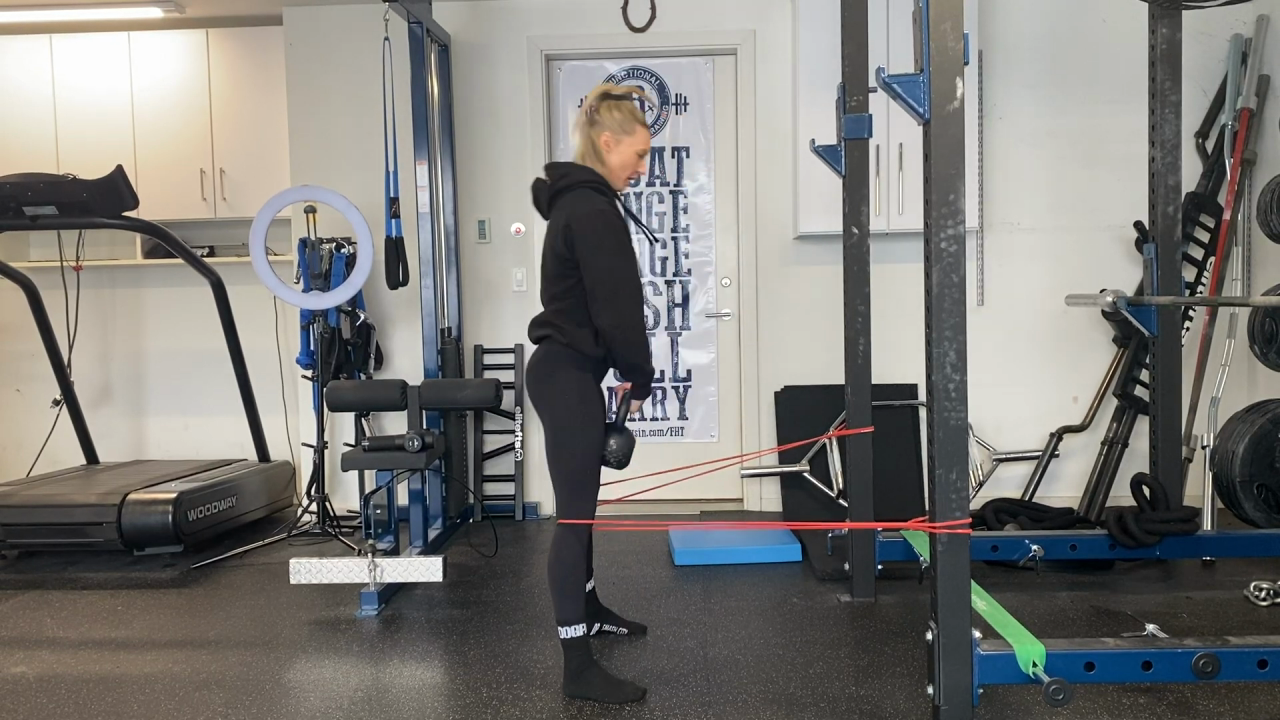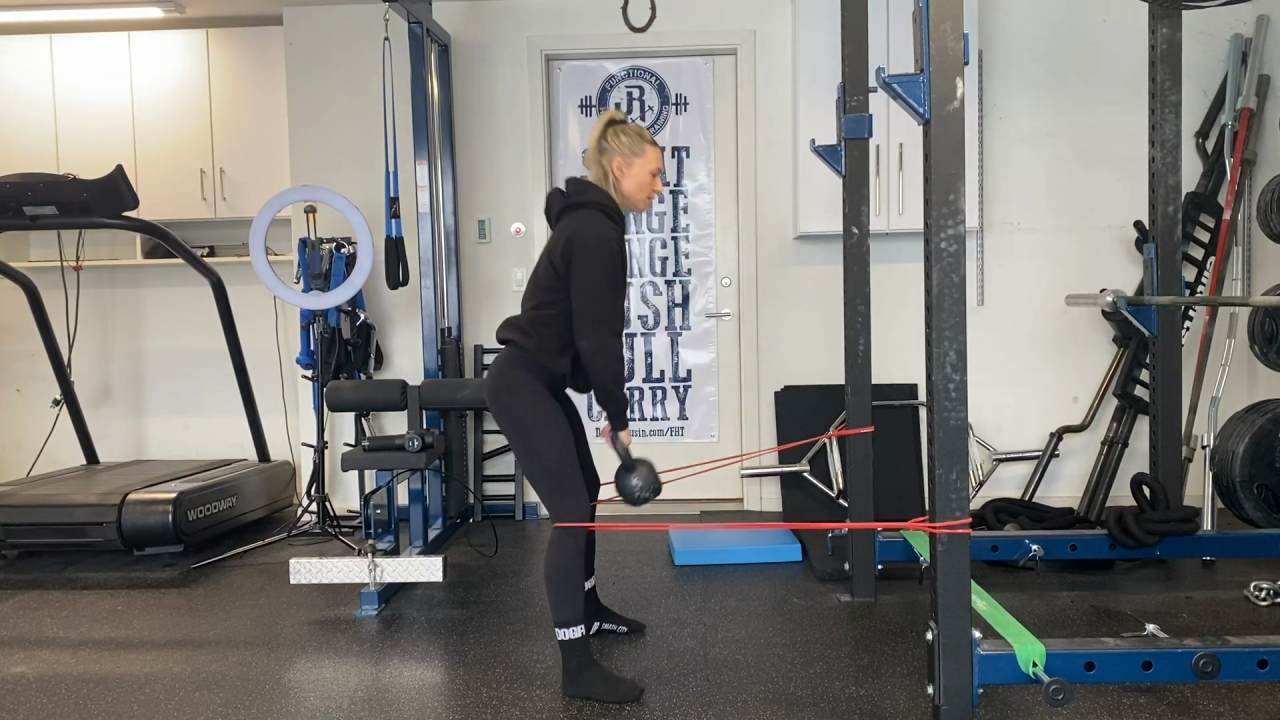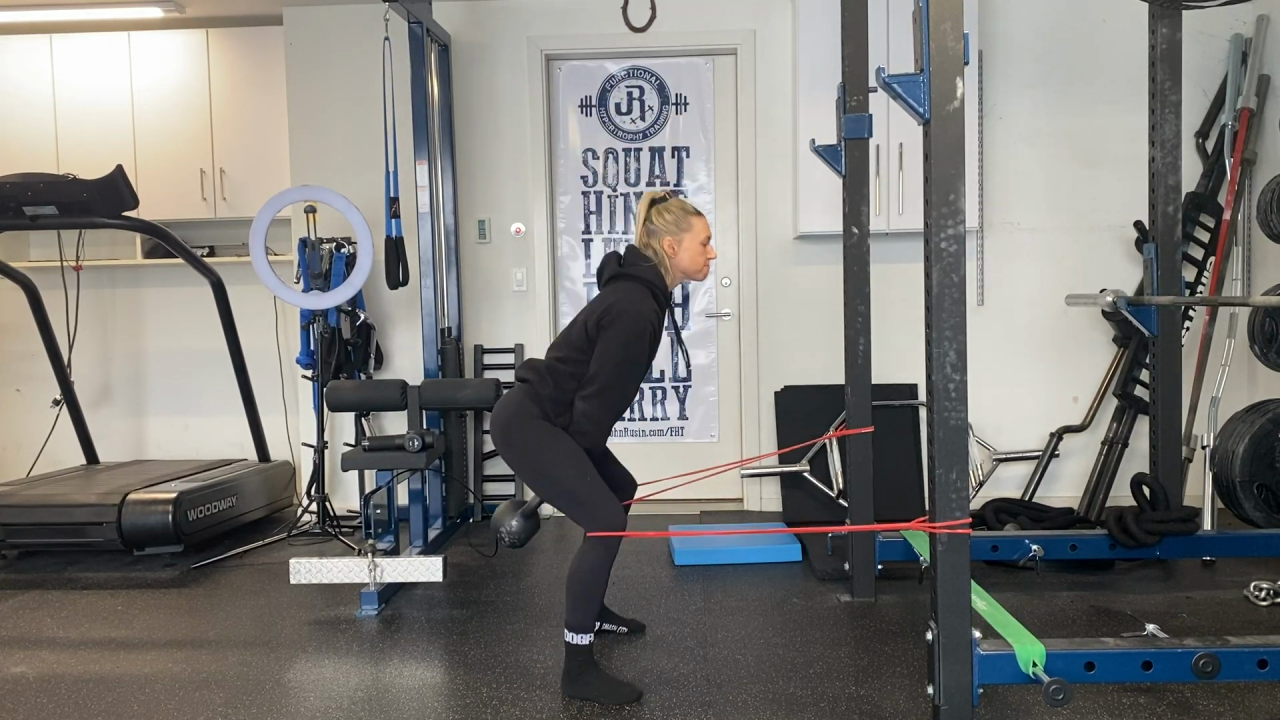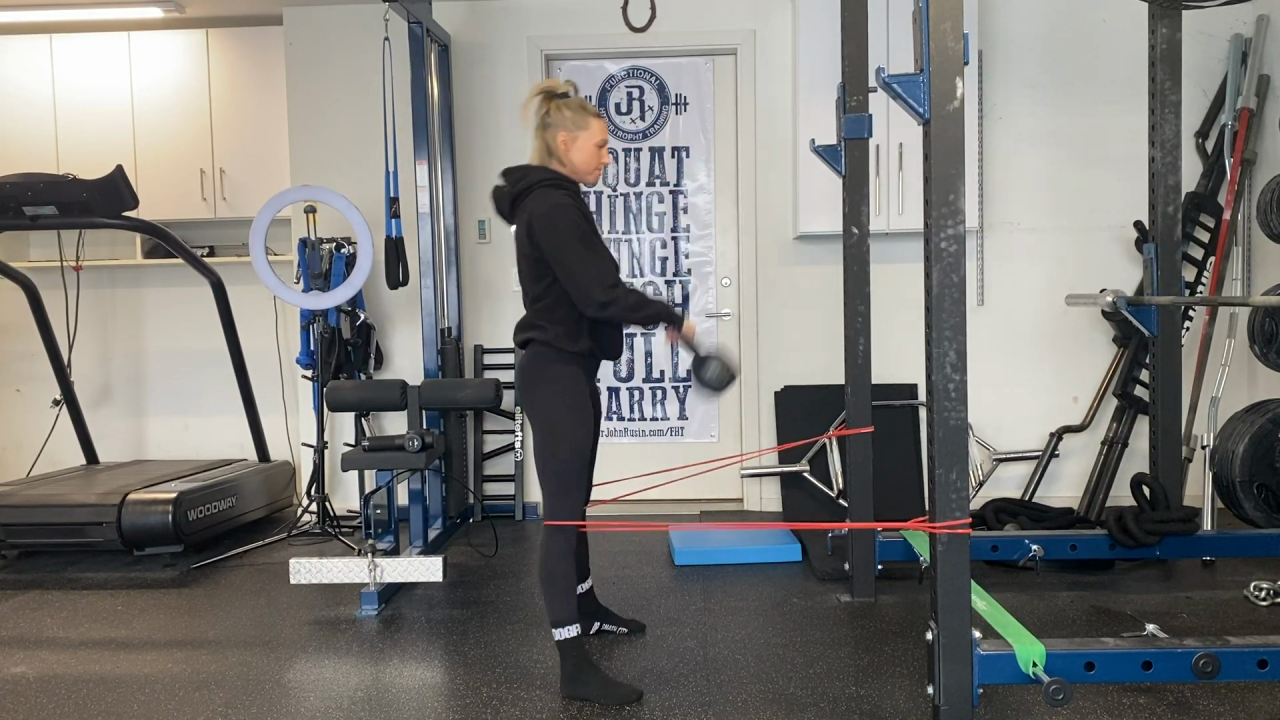
dt=0.4s
person 1, frame 1
left shoulder: (578, 201)
right shoulder: (591, 208)
right elbow: (616, 309)
left wrist: (627, 373)
right wrist: (641, 378)
left hip: (567, 369)
right hip: (569, 376)
left knee: (583, 502)
right knee: (575, 512)
left ankle: (589, 608)
right ankle: (577, 668)
person 1, frame 2
left shoulder: (594, 224)
right shoulder: (595, 233)
left elbow: (590, 333)
right elbow: (597, 339)
left wrist: (608, 413)
right wrist: (619, 417)
left hip: (538, 381)
right hip: (524, 385)
left knee: (583, 495)
right knee: (573, 511)
left ankle: (588, 608)
right ankle: (576, 665)
person 1, frame 3
left shoulder: (641, 293)
right shoulder: (636, 308)
left elbow: (599, 394)
right elbow: (600, 402)
left wrist: (592, 472)
right wrist: (579, 474)
left hip: (546, 415)
right hip: (528, 422)
left knee: (620, 492)
right knee: (604, 519)
left ankle: (591, 610)
right ankle: (578, 668)
person 1, frame 4
left shoulder: (554, 200)
right shoulder: (550, 206)
left elbow: (593, 288)
right elbow: (599, 295)
left wrist: (658, 317)
right wrist: (670, 317)
left hip: (567, 369)
right hip: (554, 373)
left knee: (576, 501)
right knee: (562, 513)
left ankle: (586, 608)
right ankle: (574, 666)
